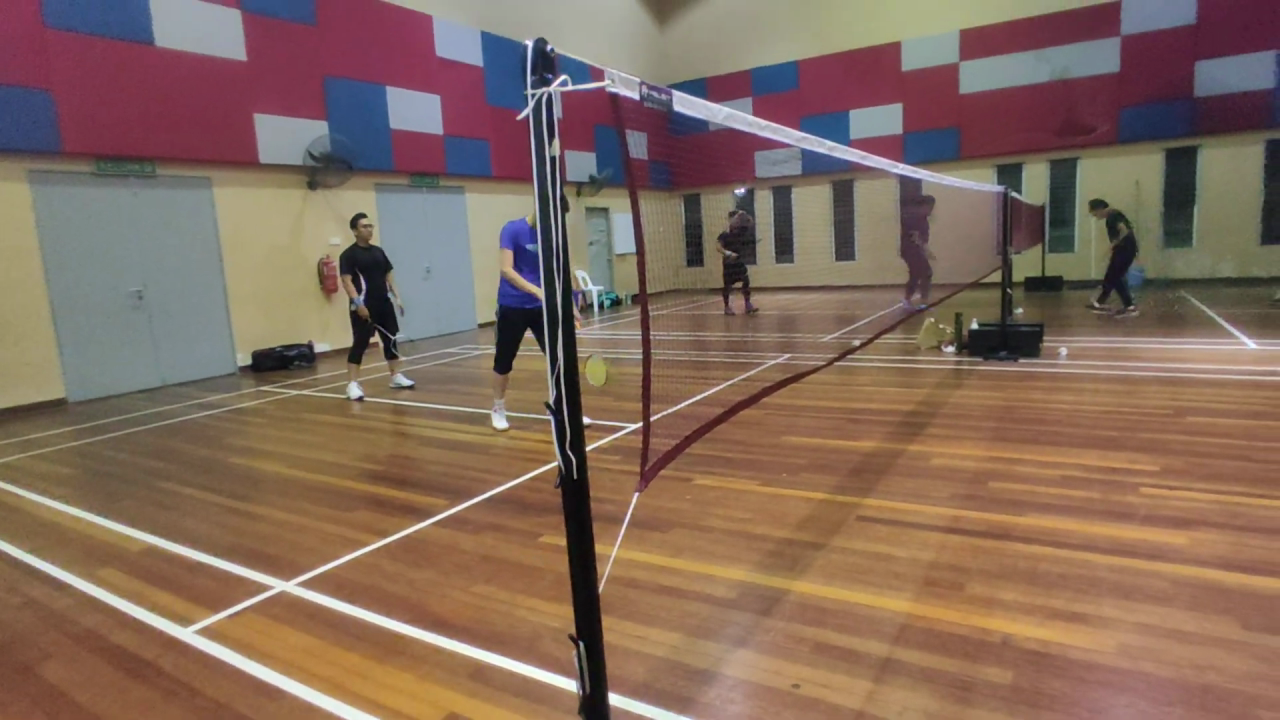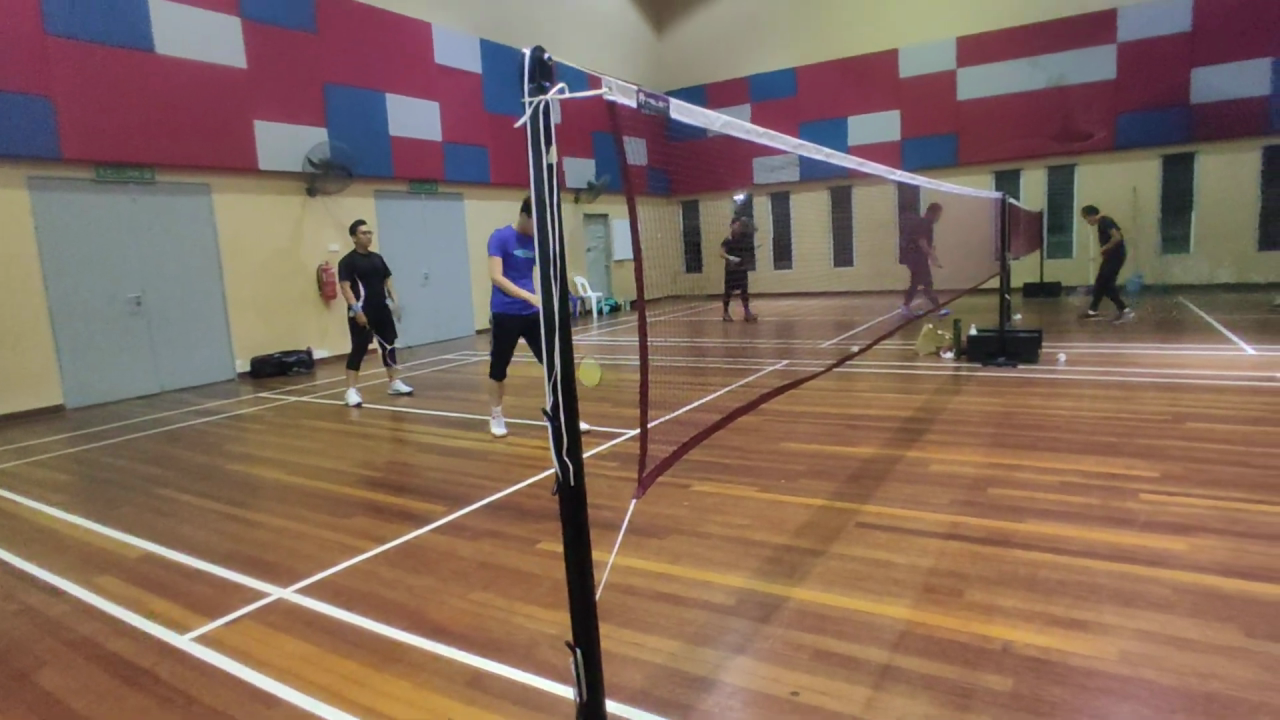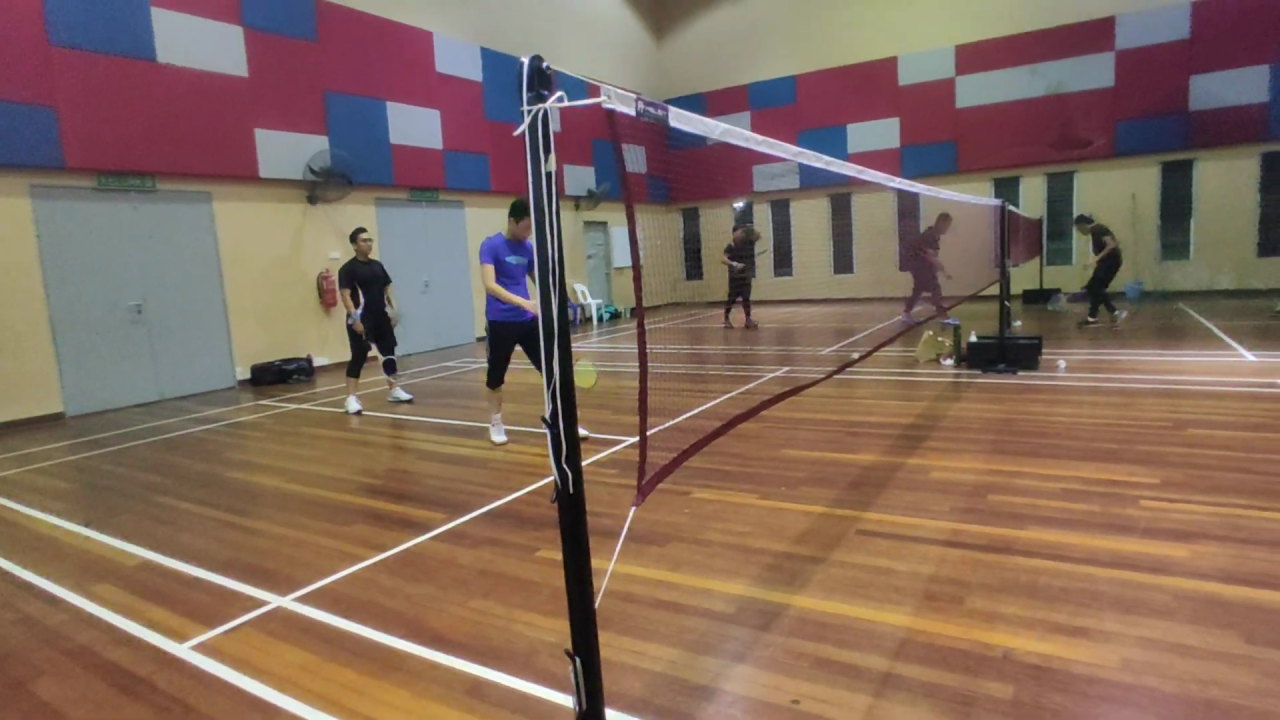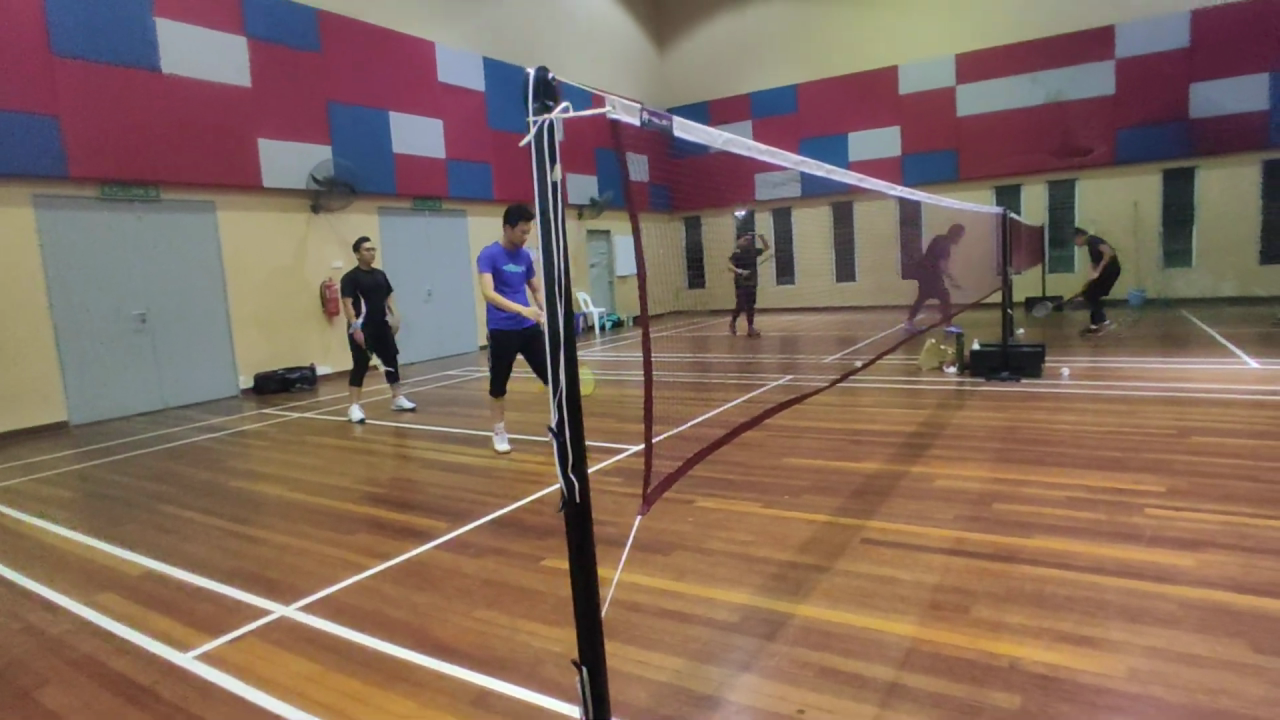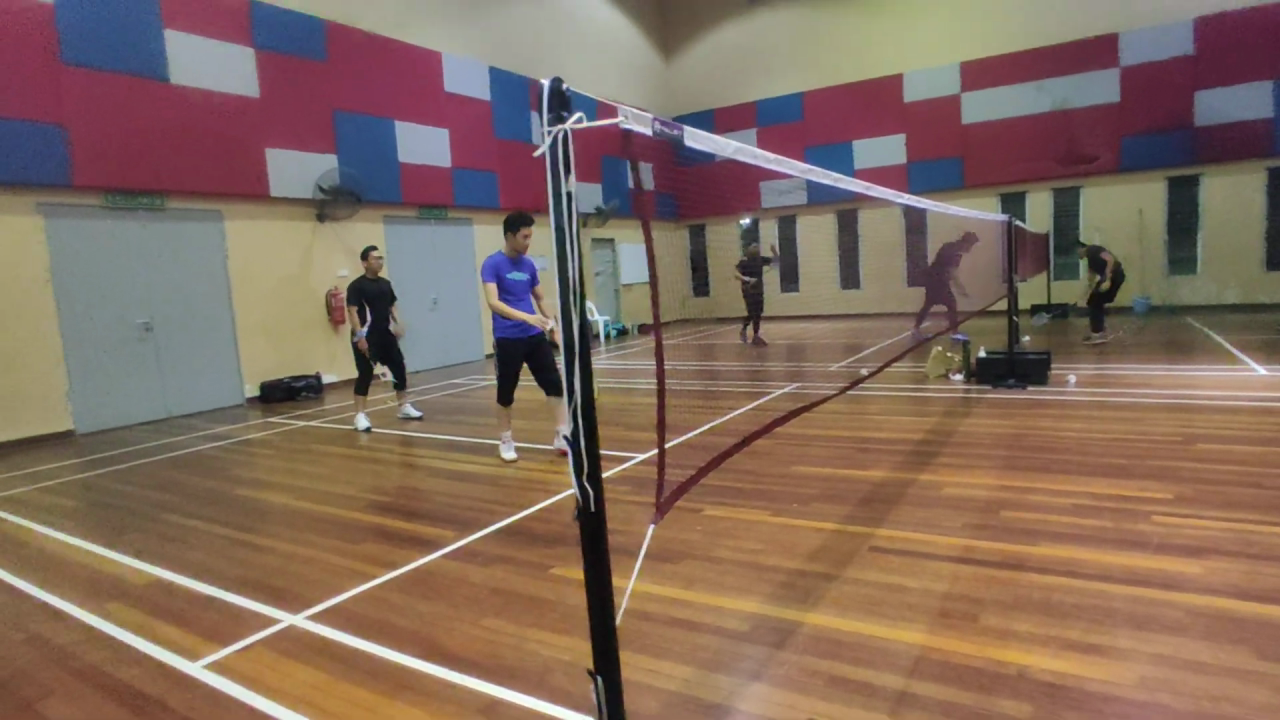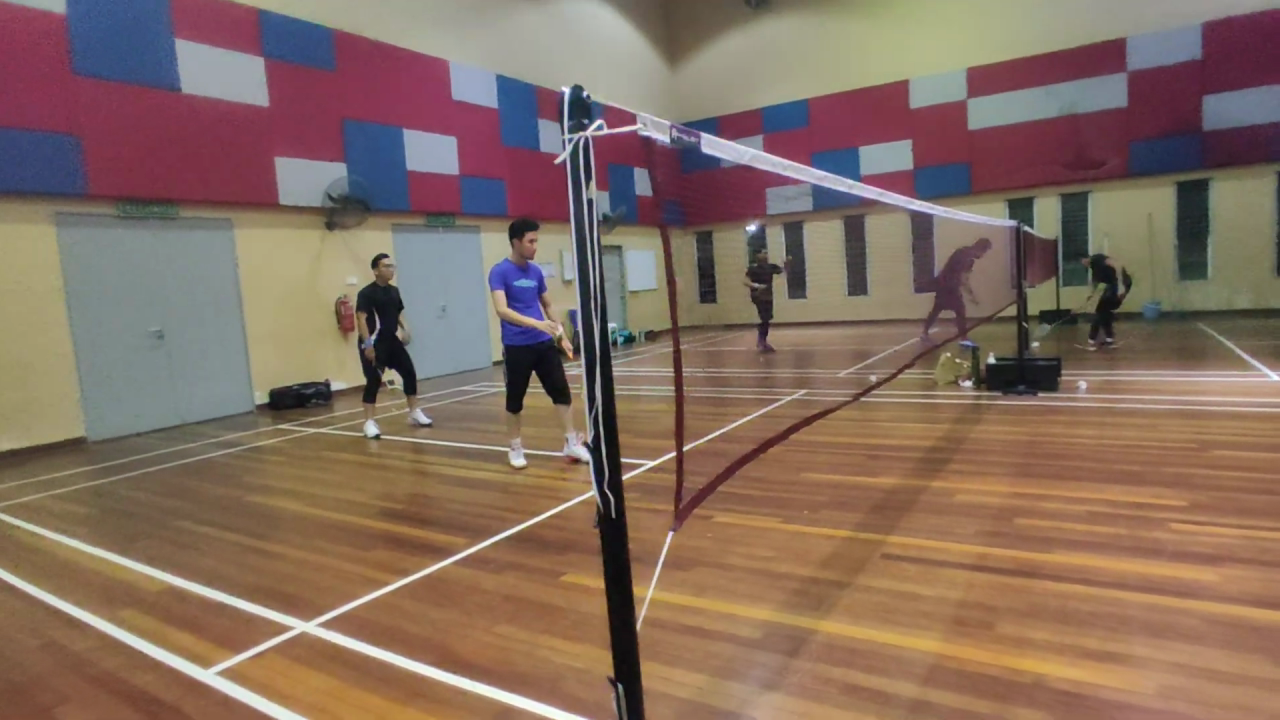
dt=0.1s
person 1, frame 1
right shoulder: (512, 230)
right elbow: (506, 270)
left wrist: (571, 304)
right wrist: (537, 291)
left hip: (541, 307)
right hip: (512, 307)
right knee: (503, 361)
right ankle: (498, 410)
person 1, frame 2
left shoulder: (536, 242)
right shoulder: (499, 238)
right elbow: (496, 277)
right wrist: (529, 296)
left hip: (532, 313)
right hip: (505, 314)
right knee: (499, 368)
right ankle: (496, 416)
person 1, frame 3
left shoulder: (528, 248)
right shoulder: (490, 246)
right elbow: (489, 285)
right wrist: (523, 302)
left hip: (528, 319)
right hip: (500, 322)
right knee: (496, 376)
right ankle: (496, 424)
person 1, frame 4
left shoulder: (525, 256)
right shoulder: (488, 255)
left elbow: (536, 289)
right elbow: (488, 293)
left wrist: (547, 315)
right wrist: (521, 309)
left hip: (530, 328)
right hip: (502, 331)
left knee: (551, 374)
right knee: (499, 385)
right ankle: (499, 433)
person 1, frame 5
left shoulder: (528, 264)
right shoulder: (492, 264)
right elbow: (493, 303)
left wrist: (551, 324)
right wrist: (527, 317)
left hip: (535, 336)
right hip: (508, 339)
left knee: (555, 385)
right knee: (506, 394)
left ankle: (563, 437)
right ankle: (506, 441)
person 1, frame 6
left shoulder: (535, 271)
right shoulder: (499, 272)
right elbow: (502, 310)
left wrist: (560, 333)
right wrist: (538, 324)
left hip: (544, 343)
right hip: (517, 346)
left knee: (562, 391)
right knee: (515, 400)
left ankle: (572, 444)
right ankle: (515, 448)
person 2, frame 1
left shoulder: (378, 251)
right shoulder: (349, 254)
left elbow: (388, 274)
right elbow: (346, 280)
left wrist: (397, 297)
right wrist: (358, 303)
left hip: (384, 303)
right hip: (363, 307)
left knee: (391, 339)
right knee: (360, 343)
left ankle: (396, 376)
right ankle: (353, 384)
person 2, frame 2
left shoulder: (377, 258)
right shoulder: (348, 261)
left elbow: (387, 281)
right elbow: (345, 287)
left wrist: (394, 302)
right wrist: (356, 309)
left hip: (382, 310)
right hip: (361, 313)
left knee: (389, 346)
right knee: (359, 350)
left ankle: (394, 383)
right ankle: (351, 391)
person 2, frame 3
left shoulder: (378, 265)
right shoulder: (348, 269)
left elbow: (387, 288)
right elbow: (345, 295)
left wrist: (393, 309)
right wrist: (355, 318)
left hip: (381, 318)
right hip: (361, 321)
left knee: (389, 353)
right knee: (358, 357)
left ankle: (394, 390)
right ankle: (351, 398)
person 2, frame 4
left shoulder: (380, 275)
right shoulder: (351, 277)
left elbow: (388, 297)
right elbow: (347, 304)
left wrist: (394, 316)
right wrist: (355, 327)
left hip: (382, 327)
right hip: (362, 329)
left knee: (391, 362)
right knee: (360, 366)
left ankle: (398, 399)
right ankle: (354, 407)
person 2, frame 5
left shoulder: (385, 283)
right shoulder: (357, 286)
left elbow: (392, 306)
right elbow: (352, 312)
left wrist: (398, 324)
right wrist: (360, 336)
left hip: (386, 335)
right hip: (367, 338)
left knee: (399, 368)
right knee: (365, 375)
left ankle: (404, 406)
right ankle: (360, 416)
person 2, frame 6
left shoulder: (394, 291)
right shoulder: (367, 292)
right elbow: (360, 318)
left wrist: (404, 329)
right wrist: (368, 344)
left hip: (393, 342)
right hip: (374, 344)
left knee: (410, 373)
right knee: (373, 382)
left ankle: (414, 413)
right ankle: (369, 423)
